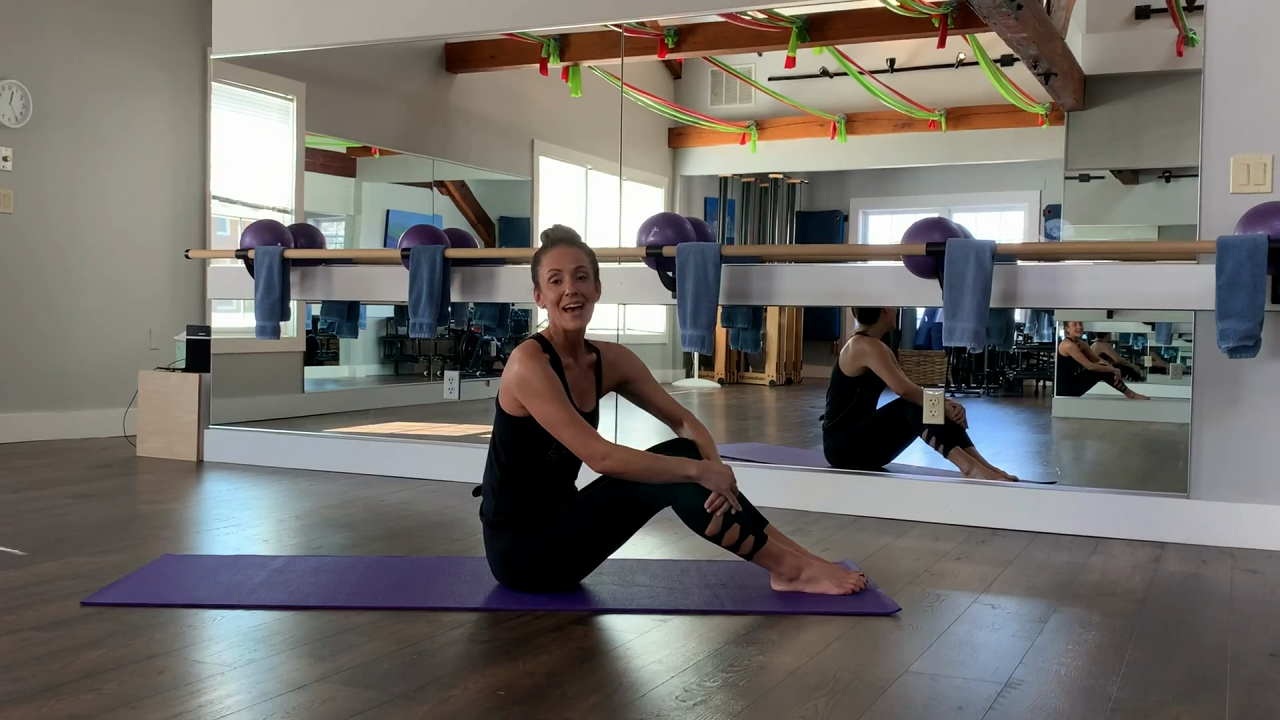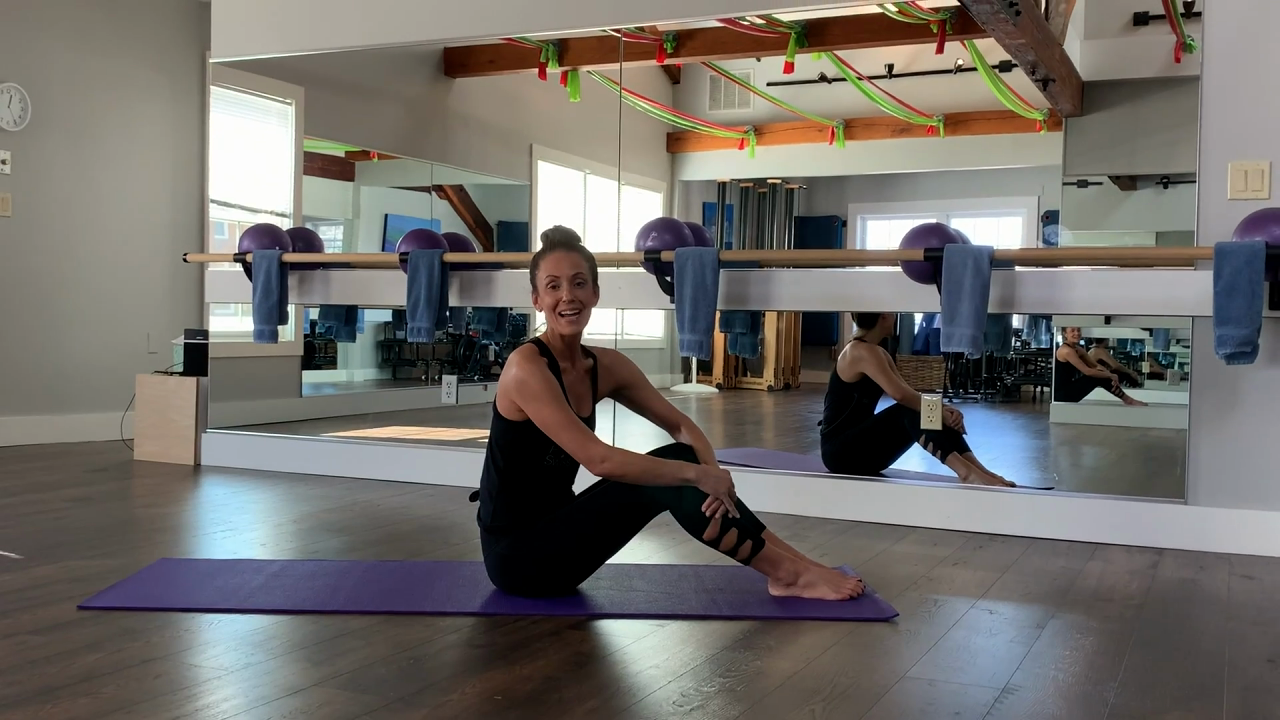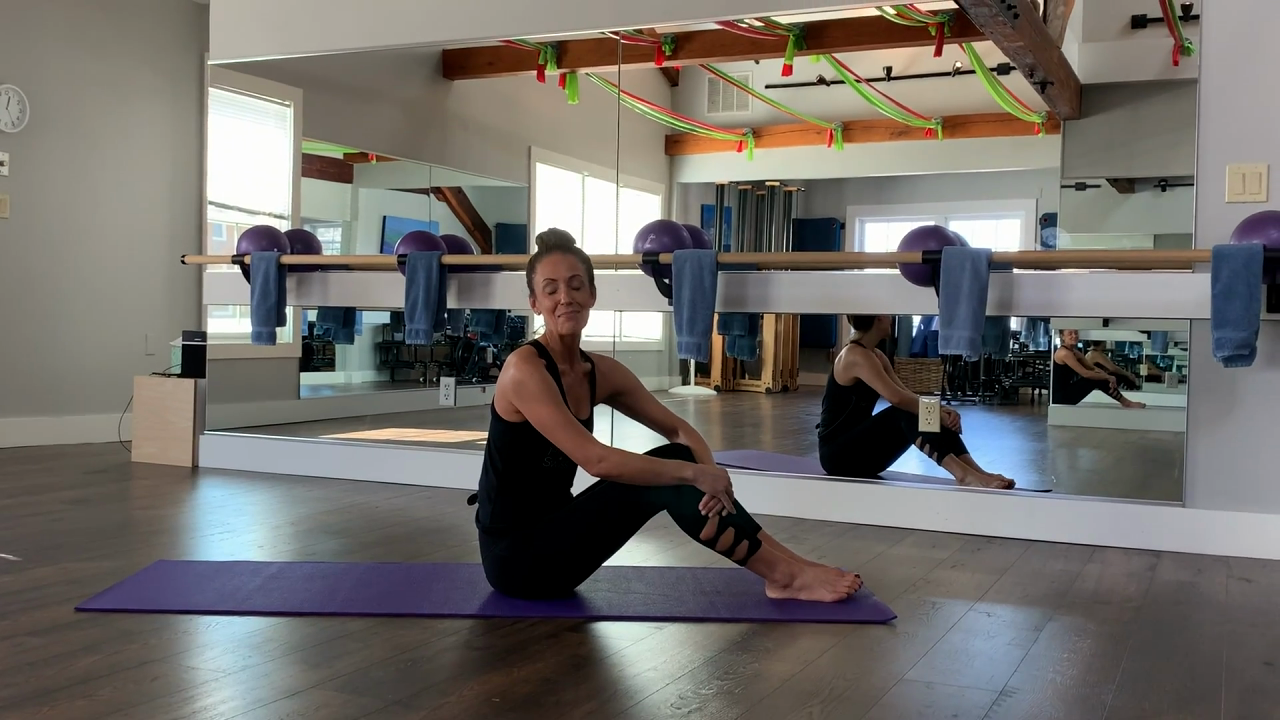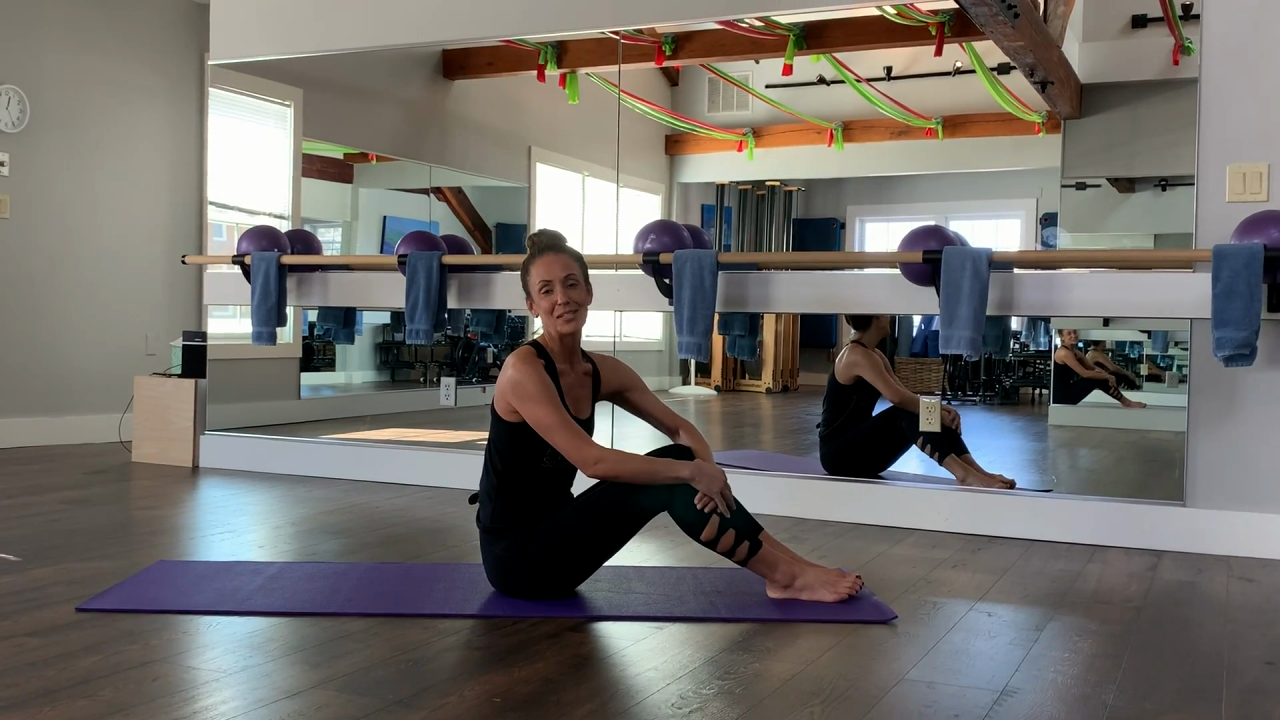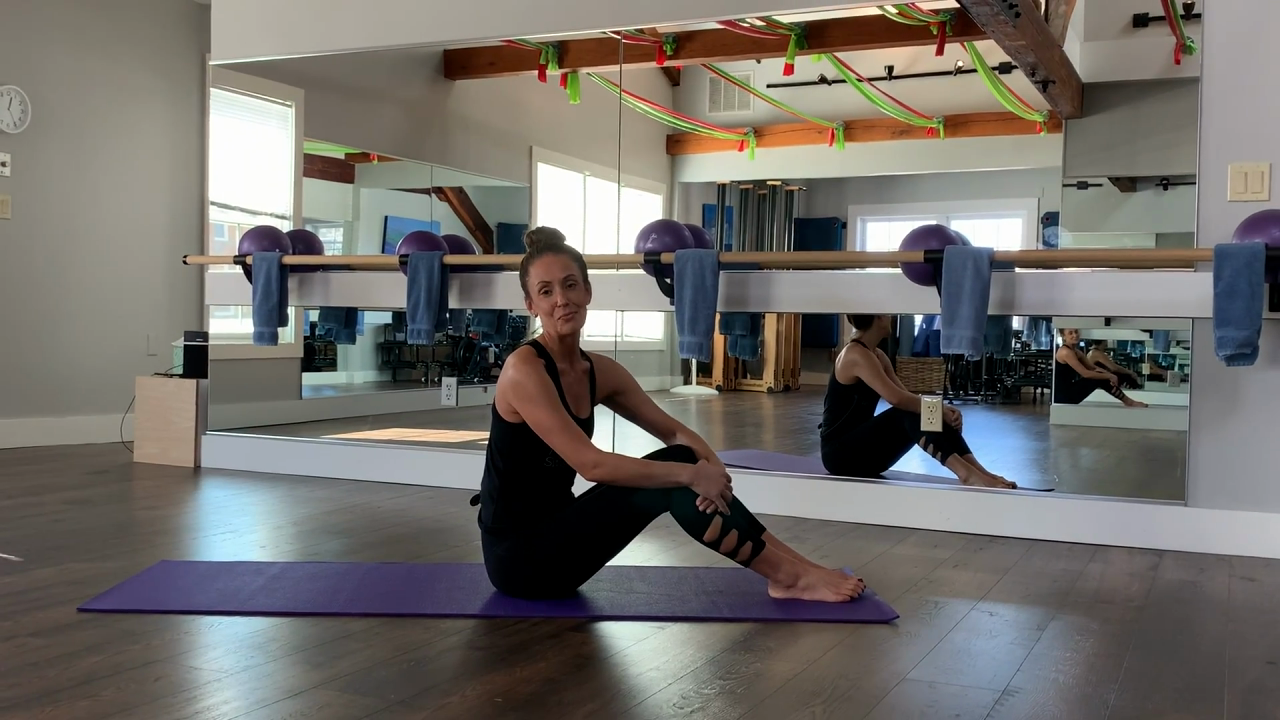
dt=0.3s
person 1, frame 1
left shoulder: (611, 360)
right shoulder: (530, 363)
left elbow: (682, 420)
right elbow: (600, 456)
left wrist: (713, 466)
right wrist: (699, 471)
left hip: (555, 527)
right hip: (520, 549)
left knee: (681, 459)
right knee: (676, 469)
left ankle: (794, 561)
right ankle: (792, 568)
person 1, frame 2
left shoulder: (606, 365)
right shoulder: (527, 367)
left elbow: (680, 426)
right elbow: (600, 459)
left wrist: (711, 472)
right wrist: (697, 475)
left hip: (552, 530)
right hip: (517, 554)
left knee: (676, 464)
right knee: (674, 477)
left ankle: (789, 565)
right ankle: (789, 573)
person 1, frame 3
left shoulder: (602, 372)
right shoulder: (525, 368)
left elbow: (677, 430)
right elbow: (597, 460)
left wrist: (706, 471)
right wrist: (694, 473)
left hip: (551, 536)
right hip: (516, 555)
left knee: (674, 466)
right knee: (671, 473)
left ankle: (787, 567)
right ankle: (785, 575)
person 1, frame 4
left shoulder: (603, 371)
right shoulder: (524, 368)
left elbow: (678, 427)
right elbow: (593, 461)
left wrist: (705, 468)
right wrist: (689, 471)
left hip: (551, 530)
right hip: (517, 555)
left knee: (673, 468)
right knee: (670, 480)
left ankle: (790, 567)
right ankle: (787, 575)
person 1, frame 5
left shoulder: (600, 371)
right shoulder: (525, 369)
left elbow: (671, 432)
right elbow: (591, 464)
left wrist: (710, 463)
right wrist: (689, 475)
left hip: (552, 534)
right hip: (518, 555)
left knee: (679, 463)
right knee: (673, 481)
left ankle: (790, 568)
right ankle: (790, 576)
person 2, frame 1
left shoulder: (879, 348)
right shoulder: (865, 346)
left elbow: (912, 389)
right elbow: (903, 389)
left wrist: (945, 404)
right wrist: (942, 406)
left hip: (866, 441)
right hip: (842, 446)
right knee: (913, 407)
left ankle: (982, 466)
right ankle: (970, 467)
person 2, frame 2
left shoulder: (879, 353)
right shoulder: (862, 351)
left elbow: (909, 393)
right elbow: (900, 394)
left wrist: (942, 410)
left hip: (863, 447)
right hip: (840, 450)
left knee: (920, 411)
right knee: (910, 412)
left ankle: (980, 472)
right ankle: (967, 472)
person 2, frame 3
left shoulder: (876, 355)
right shoulder: (857, 356)
left elbow: (907, 395)
right elbow: (896, 398)
left wrist: (940, 411)
left hip: (861, 449)
right hip: (837, 453)
left knee: (922, 415)
right knee: (906, 414)
left ankle: (976, 473)
right ankle: (963, 474)
person 2, frame 4
left shoulder: (875, 355)
right shoulder: (857, 355)
left elbow: (906, 395)
right elbow: (897, 397)
left wrist: (941, 409)
left hip: (861, 450)
right hip: (838, 453)
left knee: (919, 413)
right knee: (907, 414)
left ankle: (978, 472)
right ankle: (965, 475)
person 2, frame 5
left shoulder: (877, 355)
right shoulder: (857, 354)
left elbow: (907, 396)
right elbow: (896, 398)
left wrist: (942, 410)
right wrist: (939, 411)
left hip: (864, 449)
right hip: (839, 452)
left knee: (914, 410)
right knee: (910, 414)
left ankle: (979, 473)
right ankle: (967, 474)
